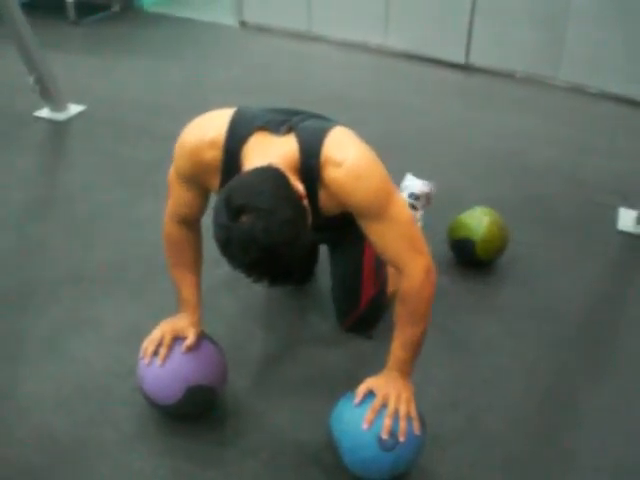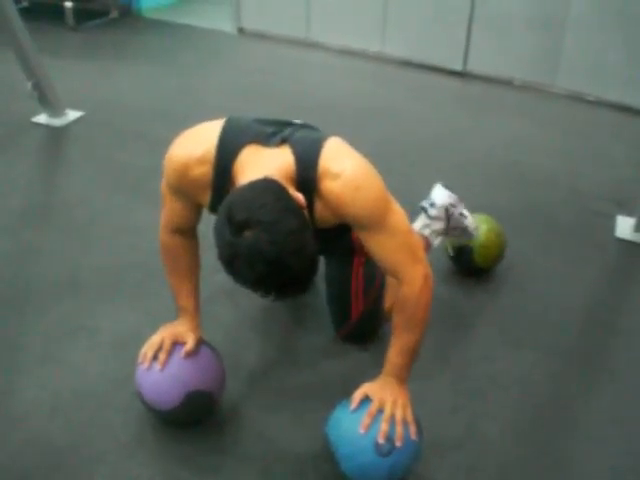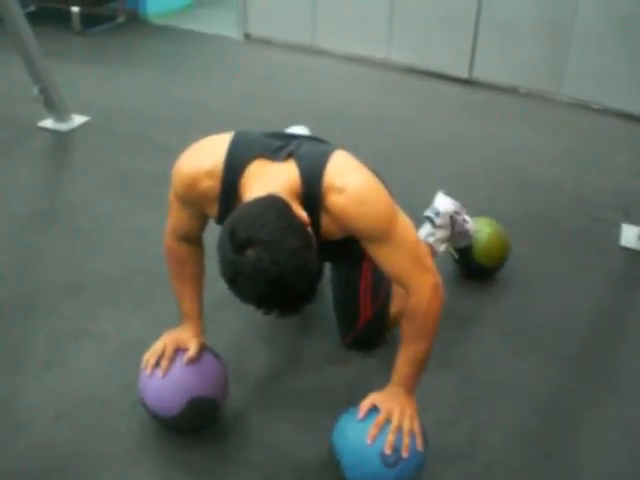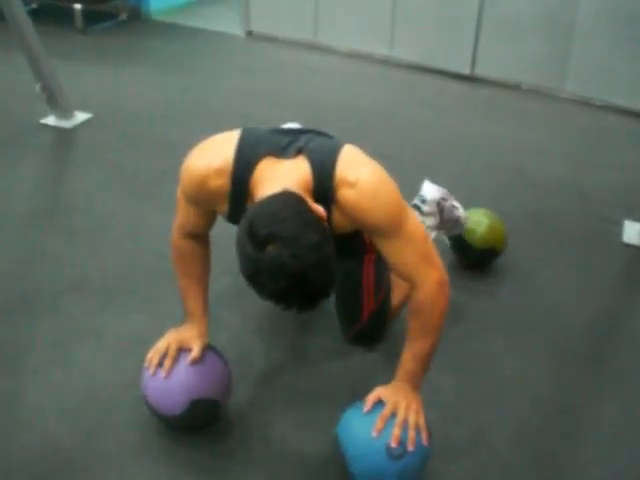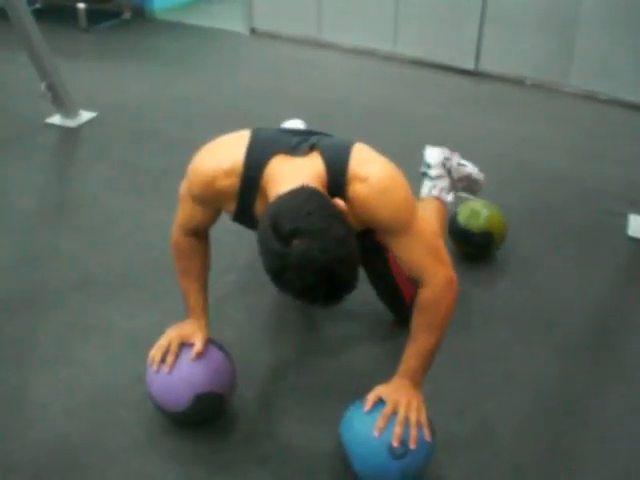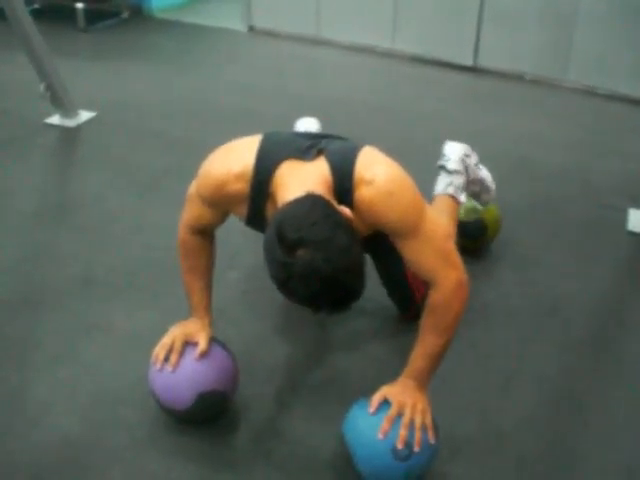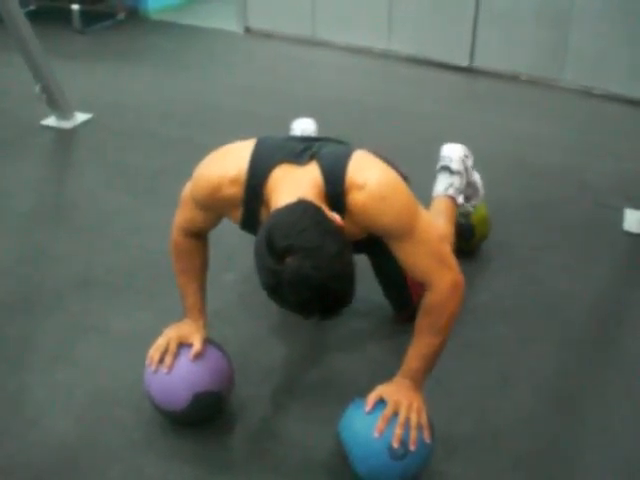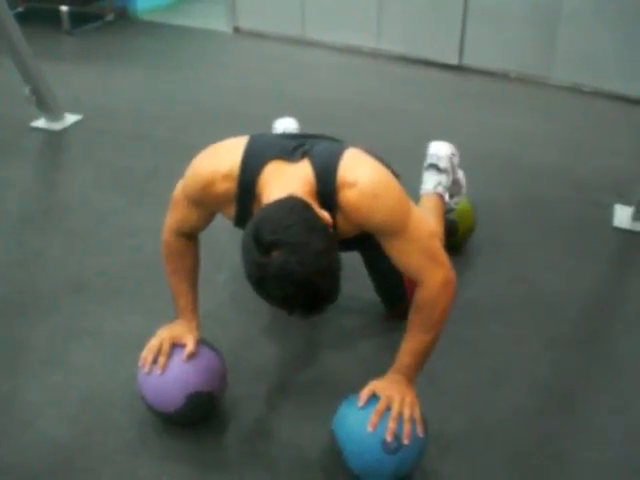
dt=0.3s
person 1, frame 1
left shoulder: (348, 171)
right shoulder: (199, 146)
left elbow: (417, 269)
right elbow: (181, 221)
left wrist: (397, 374)
right wrist: (189, 312)
left hip: (347, 213)
right hip: (294, 195)
left knee: (359, 318)
right knee: (295, 277)
left ankle: (410, 204)
person 1, frame 2
left shoulder: (345, 182)
right shoulder: (189, 160)
left elbow: (415, 277)
right elbow: (176, 231)
left wrist: (392, 379)
right wrist: (187, 318)
left hip: (343, 225)
left knee: (356, 329)
right knee: (290, 283)
left ankle: (432, 221)
person 1, frame 3
left shoulder: (354, 197)
right shoulder: (197, 172)
left elbow: (425, 287)
right elbow: (182, 237)
left wrist: (400, 389)
right wrist: (191, 324)
left hip: (350, 226)
left knee: (362, 336)
left ankle: (436, 230)
person 1, frame 4
left shoulder: (361, 190)
right shoulder: (207, 171)
left elbow: (432, 282)
right elbow: (189, 236)
left wrist: (405, 384)
right wrist: (195, 323)
left hip: (352, 222)
left knee: (364, 331)
left ankle: (426, 213)
person 1, frame 5
left shoulder: (373, 186)
right shoulder: (216, 171)
left elbow: (439, 280)
right elbow: (188, 232)
left wrist: (407, 381)
right wrist: (196, 318)
left hip: (360, 214)
left knee: (410, 306)
left ankle: (438, 179)
person 1, frame 6
left shoulder: (380, 189)
right shoulder: (227, 175)
left elbow: (451, 281)
right elbow: (194, 229)
left wrist: (413, 382)
right wrist: (200, 317)
left hip: (371, 216)
left knee: (418, 304)
left ankle: (453, 174)
person 1, frame 7
left shoulder: (374, 193)
right shoulder: (221, 180)
left elbow: (446, 282)
right elbow: (187, 231)
left wrist: (408, 381)
right wrist: (193, 319)
left hip: (369, 216)
left knee: (414, 304)
left ankle: (451, 178)
person 1, frame 8
left shoulder: (365, 192)
right shoulder: (214, 176)
left elbow: (438, 279)
right elbow: (178, 232)
left wrist: (401, 377)
right wrist: (186, 319)
left hip: (362, 213)
left knee: (404, 302)
left ankle: (437, 177)
